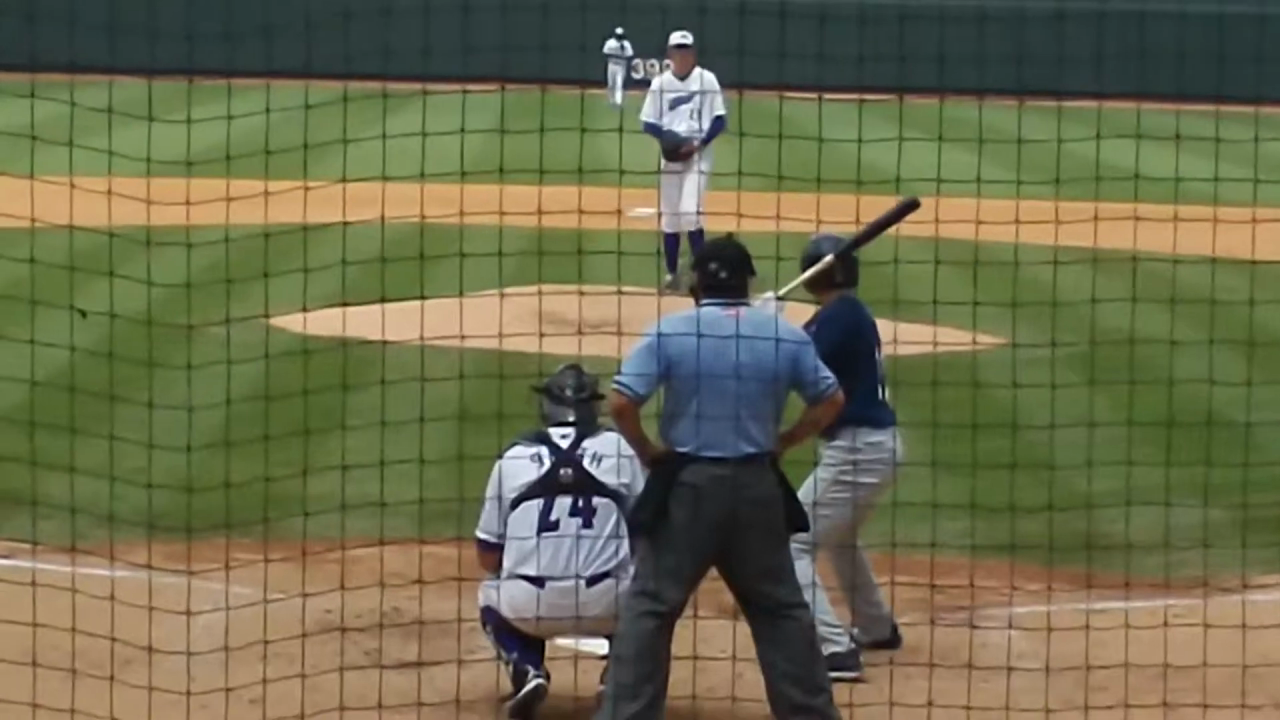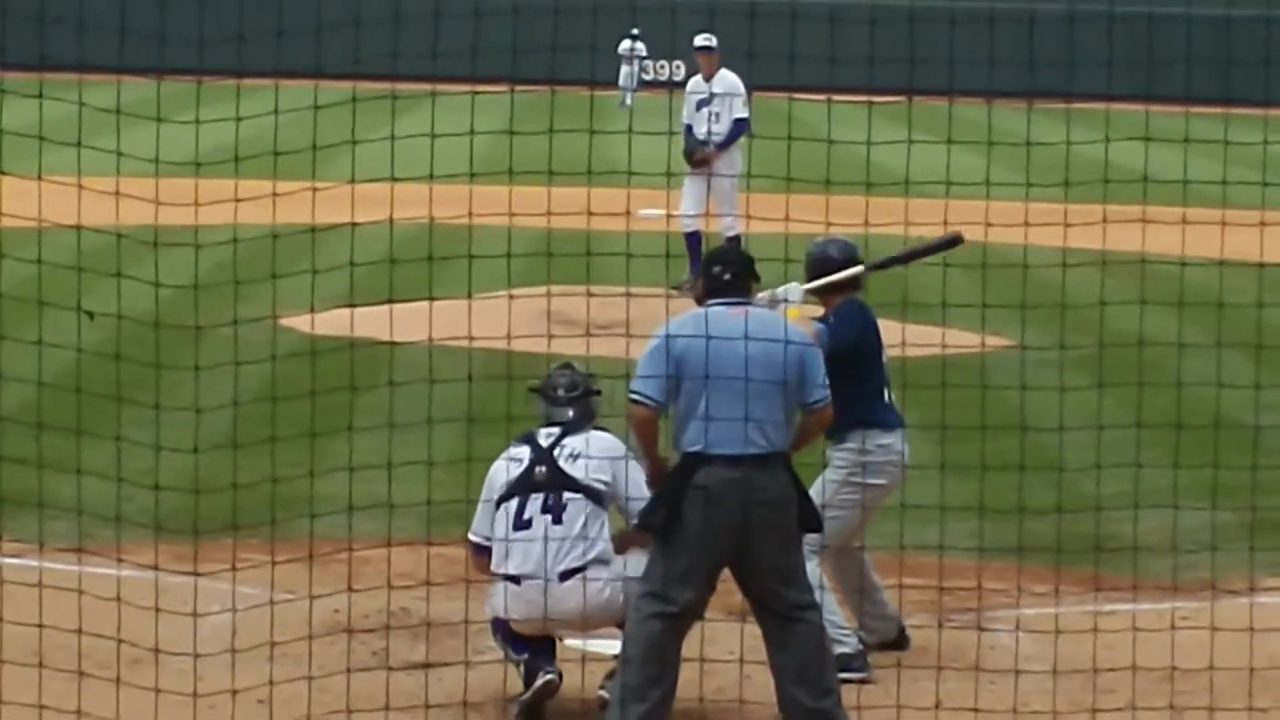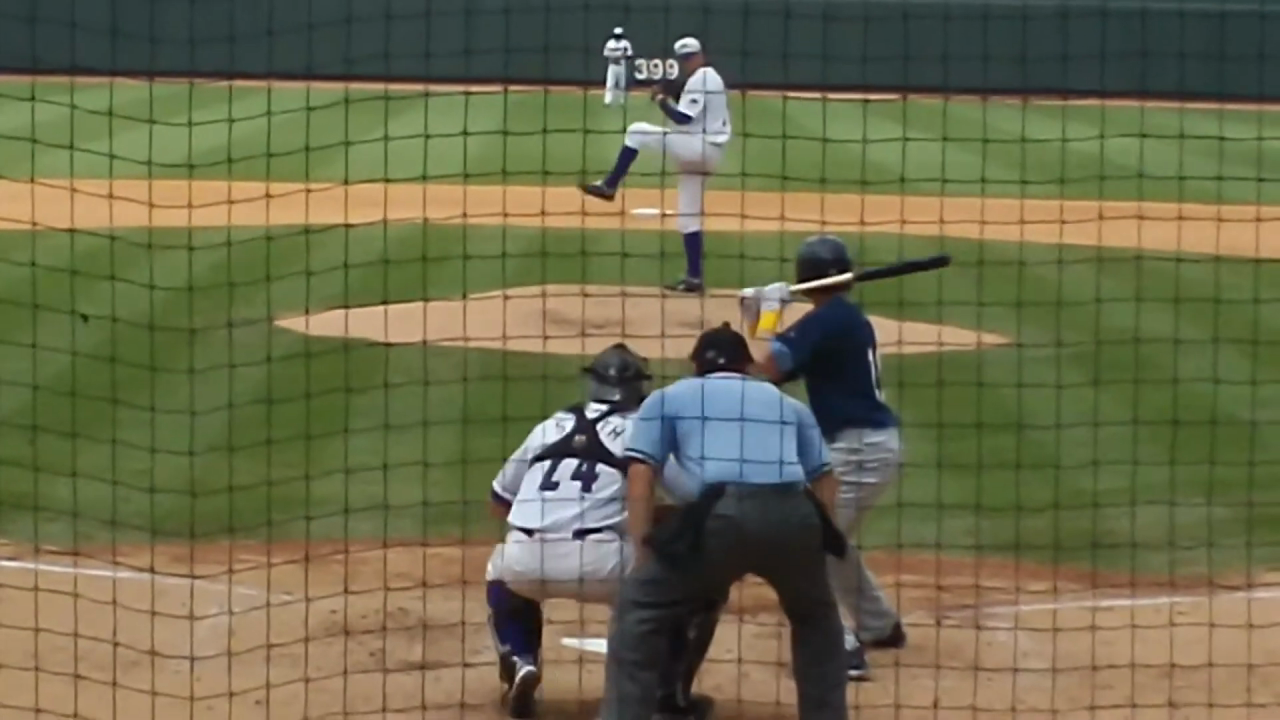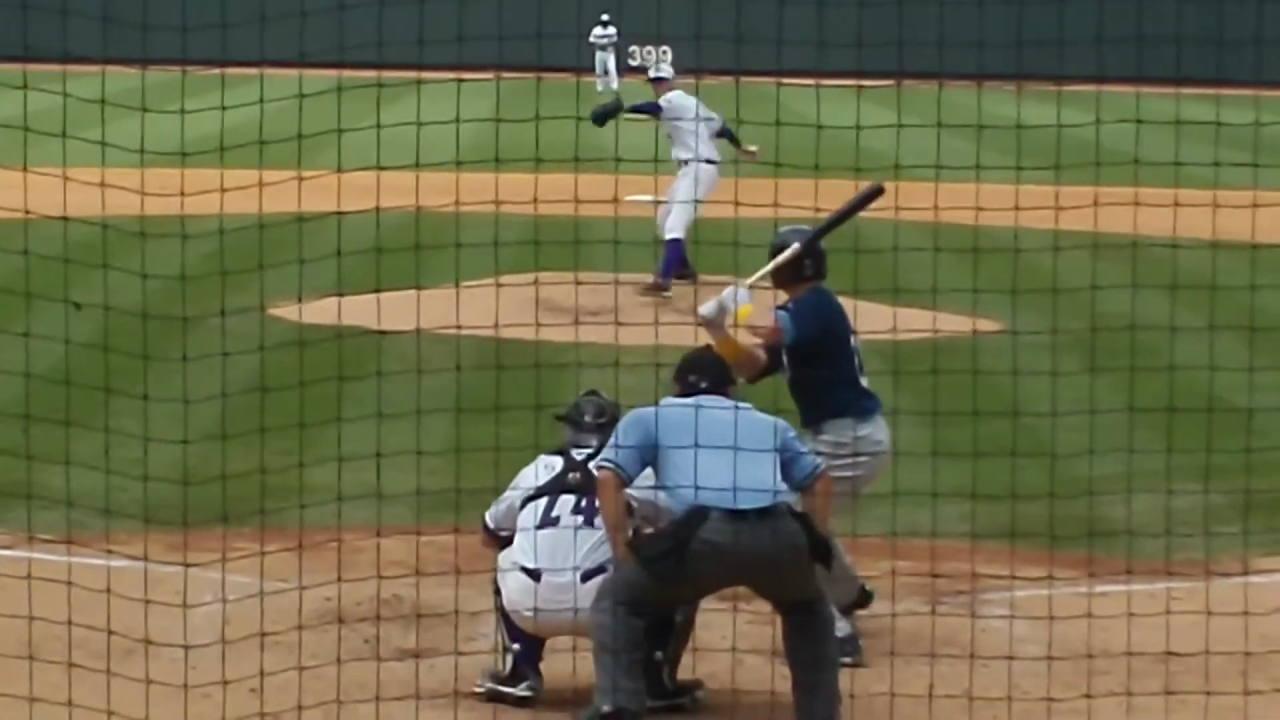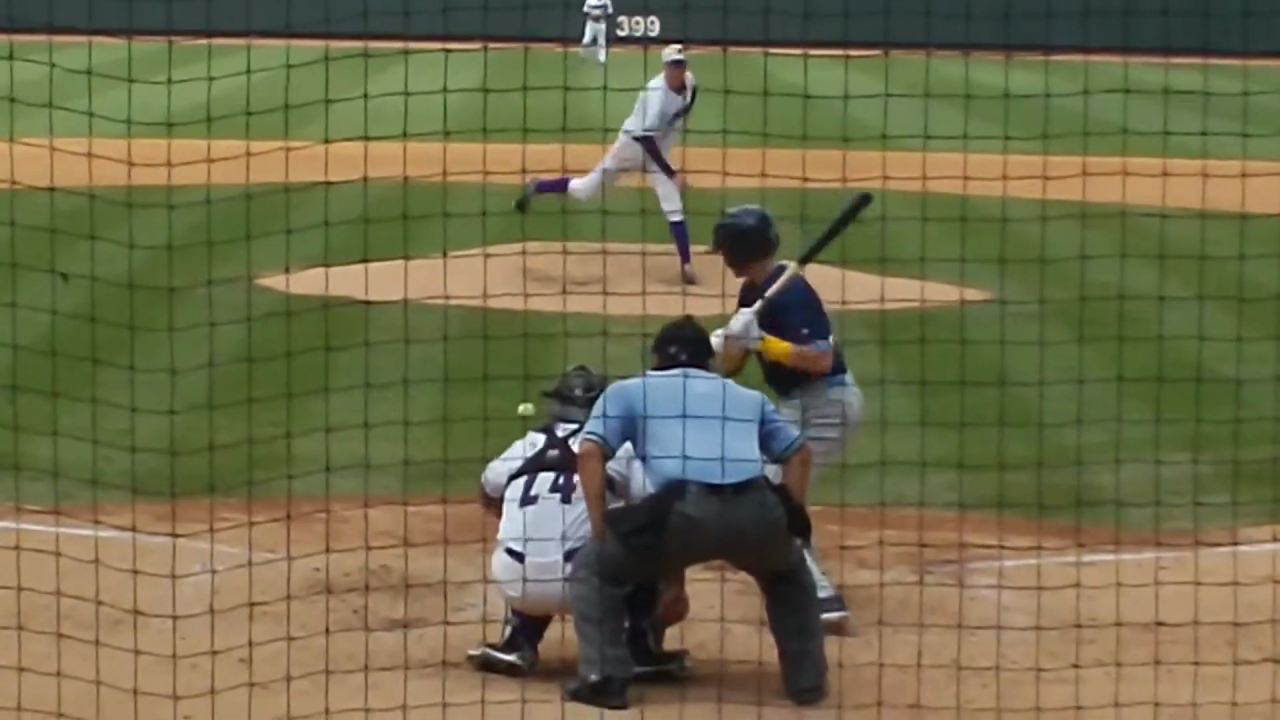
dt=0.7s
person 1, frame 1
left shoulder: (836, 316)
right shoulder: (853, 314)
left hip: (854, 448)
right hip: (875, 442)
left knee: (792, 543)
right knee: (839, 537)
left ankle: (836, 651)
right ankle: (877, 628)
person 1, frame 2
left shoulder: (848, 317)
right shoulder: (853, 316)
left hip: (863, 451)
right hip: (874, 446)
left knee: (803, 545)
right knee: (841, 541)
left ankle: (847, 652)
right ankle: (885, 630)
person 1, frame 3
left shoulder: (826, 319)
right shoulder: (850, 318)
left elbow: (765, 368)
right elbow: (779, 369)
left hip: (857, 449)
right hip: (870, 443)
left ankle: (843, 651)
right ankle: (881, 626)
person 1, frame 4
left shoulder: (814, 303)
right shoulder: (810, 309)
left elbow: (772, 331)
right elbow: (753, 367)
right wrist: (718, 329)
left hip: (847, 441)
right hip: (851, 435)
left ankle: (839, 637)
right ankle: (847, 593)
person 1, frame 5
left shoulder: (790, 292)
right shoulder: (751, 292)
left elbow: (821, 360)
right elbow: (730, 366)
left wrist: (760, 342)
right wrist: (728, 340)
left hip: (822, 406)
right hip: (802, 403)
left ankle: (821, 598)
person 2, frame 1
left shoulder: (669, 332)
right shoulder: (787, 335)
left elbow: (620, 403)
right elbow: (831, 400)
left wrist: (647, 451)
right wrist: (782, 442)
left hip: (688, 484)
right hip: (757, 485)
left knee: (649, 605)
right knee: (782, 606)
person 2, frame 2
left shoulder: (676, 333)
right shoulder: (795, 337)
left elbow: (642, 416)
right elbow: (819, 415)
left wrist: (658, 478)
left hip: (704, 483)
right hip: (772, 485)
left knee: (659, 608)
right knee: (793, 609)
person 2, frame 3
left shoulder: (668, 397)
right shoulder: (789, 403)
left elbow: (640, 474)
right elbow: (823, 479)
left wrist: (643, 552)
right wrist: (813, 539)
left hip: (724, 515)
right hip: (792, 514)
left knee: (640, 607)
right knee: (815, 615)
person 2, frame 4
left shoulder: (648, 418)
right shoulder: (768, 423)
left elbow: (608, 479)
right elbow: (819, 483)
left wrist: (623, 558)
right wrist: (806, 549)
left hip: (708, 536)
right hip: (779, 538)
left knee: (617, 599)
right knee: (808, 605)
person 2, frame 5
left shoulder: (628, 390)
right shoulder: (748, 396)
left elbow: (590, 452)
right elbow: (798, 454)
left wrist: (601, 532)
right wrist: (786, 521)
left hip: (686, 511)
right hip: (756, 513)
left knee: (593, 569)
right knee: (789, 574)
left ankle: (604, 678)
right ankle: (807, 679)
person 3, frame 1
left shoulder: (514, 457)
right shoulder: (617, 448)
left elbow: (488, 558)
left hip: (529, 604)
right hip: (602, 603)
left knee: (492, 596)
left ankle: (528, 672)
person 3, frame 2
left shoulder: (508, 458)
right shoulder: (604, 444)
left elbow: (481, 559)
left hip: (520, 605)
right hip: (587, 594)
left ankle: (537, 669)
person 3, frame 3
left shoulder: (550, 426)
left elbow: (499, 501)
left hip: (524, 559)
right hip: (598, 562)
left knee: (503, 577)
left ankle: (520, 662)
person 3, frame 4
left shoulder: (537, 469)
left elbow: (492, 535)
left hip: (526, 606)
left knee: (509, 565)
left ankle: (520, 673)
right ankle: (656, 681)
person 3, frame 5
left shoulder: (522, 447)
right shoulder: (620, 447)
left elbow: (488, 495)
left hip: (514, 584)
left ankle: (517, 644)
right ankle: (643, 651)
person 4, frame 1
left shoulder: (707, 79)
right shoulder: (660, 83)
left elbow: (720, 119)
right elbow: (648, 123)
left wrist: (700, 143)
left hip: (698, 155)
left knee: (689, 212)
right knee: (669, 216)
right ankle: (672, 273)
person 4, frame 2
left shoulder: (731, 82)
right shoulder: (693, 84)
left elbow: (742, 124)
left wrist: (717, 148)
left hip: (726, 157)
left knee: (728, 218)
right knee: (689, 214)
right ankle: (695, 273)
person 4, frame 3
left shoulder: (700, 79)
right shoulder: (712, 78)
left elbow: (682, 118)
left wrist: (662, 102)
right wrist: (670, 102)
left hip: (700, 147)
right hip: (709, 152)
left knee: (637, 131)
right knee: (689, 215)
left ankle: (610, 185)
right ankle: (694, 277)
person 4, frame 4
left shoulder: (673, 99)
right shoulder: (689, 103)
left elbow: (654, 108)
right elbow: (719, 127)
left wrist: (627, 107)
right wrist: (740, 147)
left hip: (699, 172)
right hip: (693, 172)
left knee: (674, 225)
right knee: (664, 221)
left ankle: (662, 281)
right ankle: (683, 269)
person 4, frame 5
left shoulder: (689, 81)
right shoulder: (656, 93)
right elbow: (647, 141)
left wrist: (682, 116)
right wrist: (671, 173)
left hip: (659, 149)
right hip: (632, 145)
left knee: (673, 207)
right knee: (585, 189)
left ankle: (686, 263)
right ankle: (537, 187)
